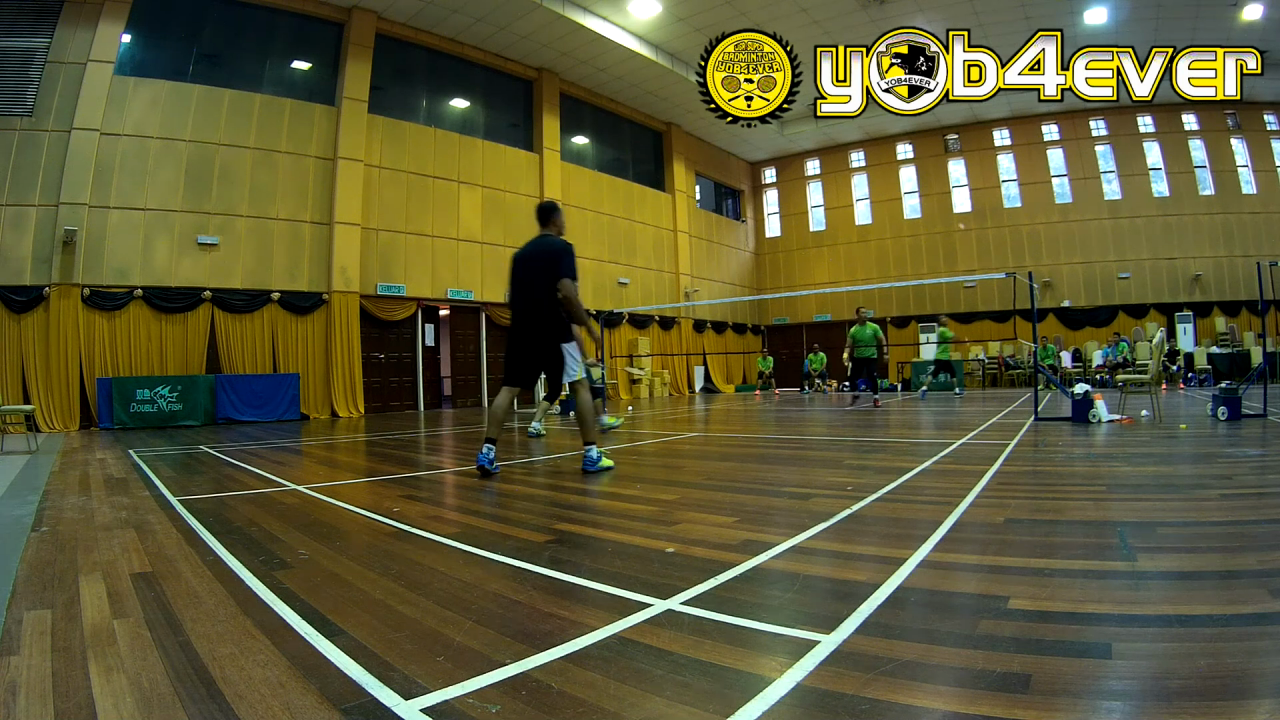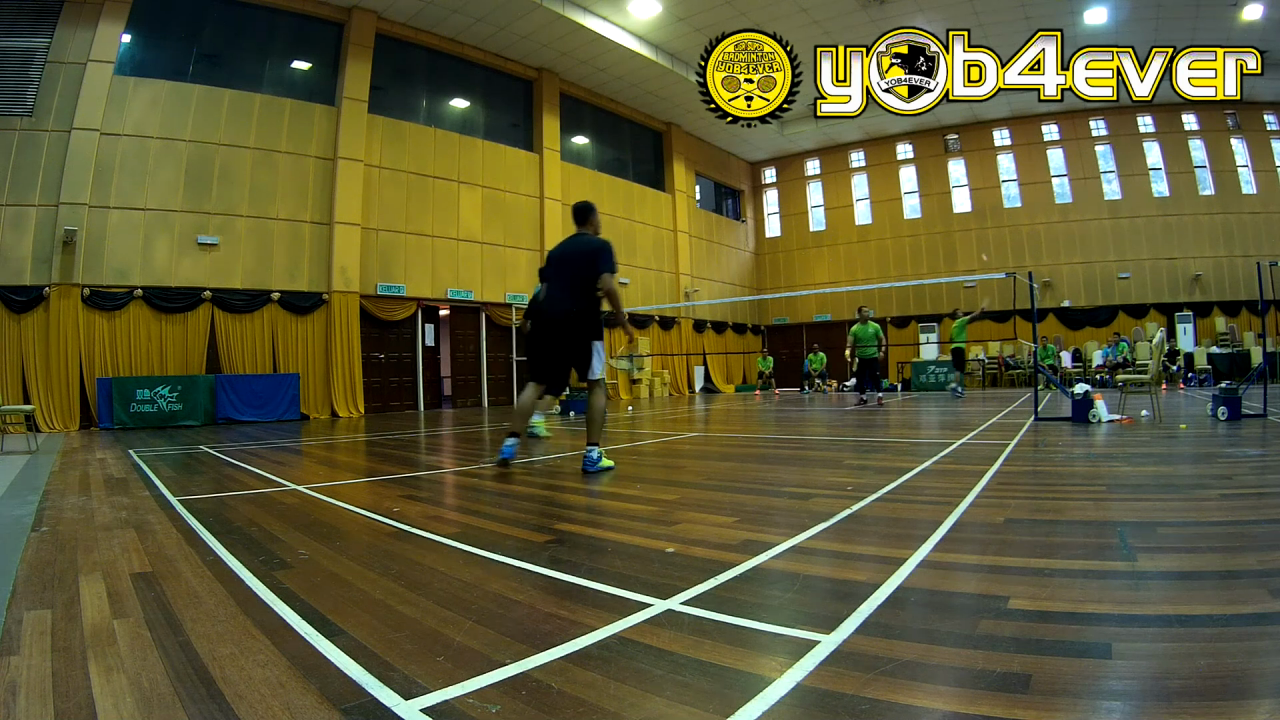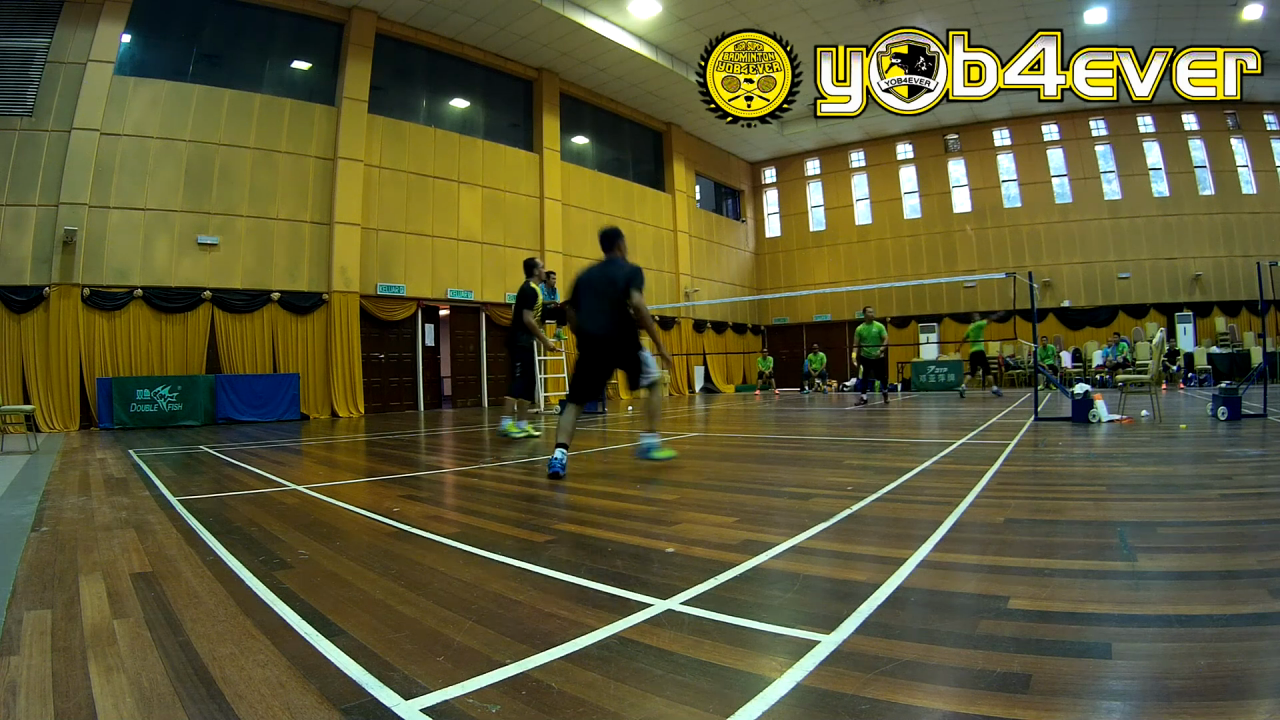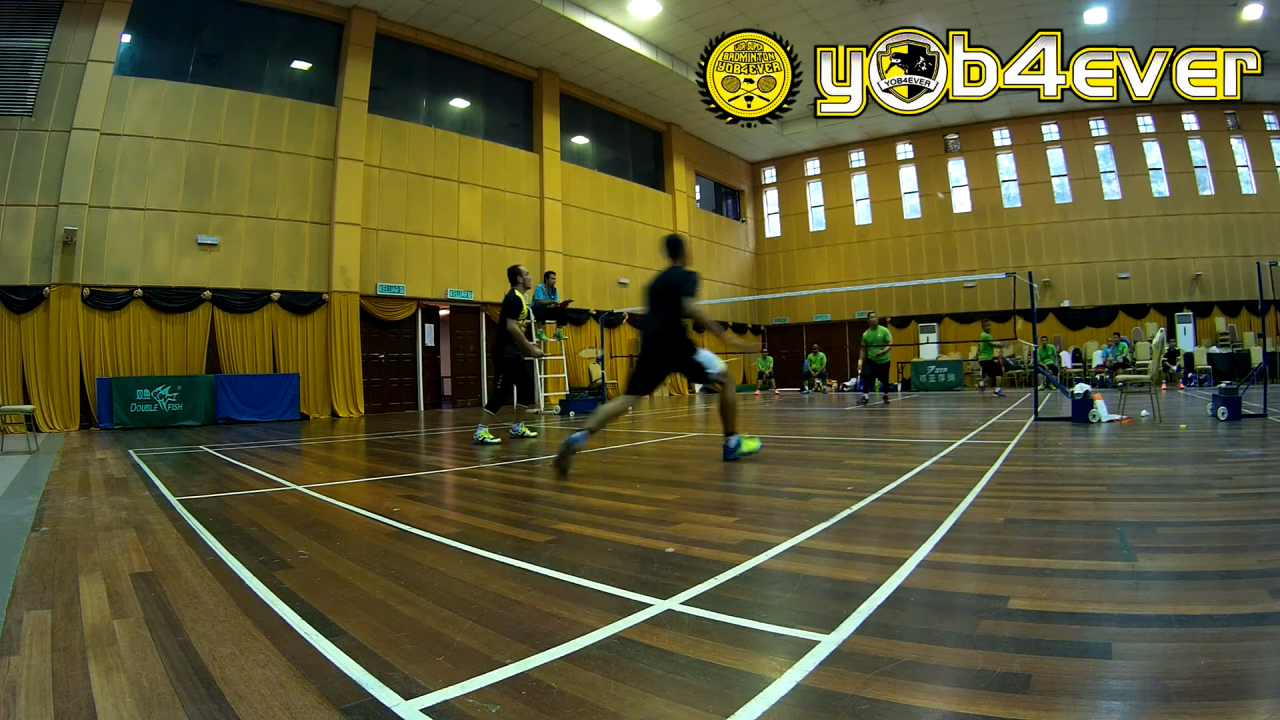
dt=0.2s
person 1, frame 1
left shoulder: (520, 253)
right shoulder: (561, 247)
left elbow: (513, 298)
right elbow: (567, 293)
right wrist: (589, 326)
left hip: (521, 330)
right hip: (553, 329)
left knee: (509, 389)
right knee: (580, 386)
left ankle: (488, 452)
right ankle: (591, 454)
person 1, frame 2
left shoulder: (555, 251)
right shoulder: (600, 245)
left elbow: (543, 294)
right elbow: (607, 286)
right wrist: (624, 323)
left hip: (551, 323)
right hip: (583, 322)
left knee: (536, 386)
right knee: (597, 387)
left ankle: (510, 444)
right ankle: (593, 454)
person 1, frame 3
left shoulder: (584, 276)
right shoulder: (631, 271)
left elbow: (572, 318)
right elbow: (638, 304)
right wrist: (660, 346)
left hip: (590, 343)
right hip: (622, 339)
left knee: (575, 403)
right knee: (655, 383)
left ankle: (559, 456)
right ankle: (650, 442)
person 1, frame 4
left shoulder: (656, 282)
right shoulder: (686, 276)
right elbow: (691, 309)
right wrist: (725, 336)
left hip: (651, 346)
right hip: (676, 343)
left knee: (626, 400)
right knee: (727, 379)
left ankle: (580, 438)
right ankle: (732, 442)
